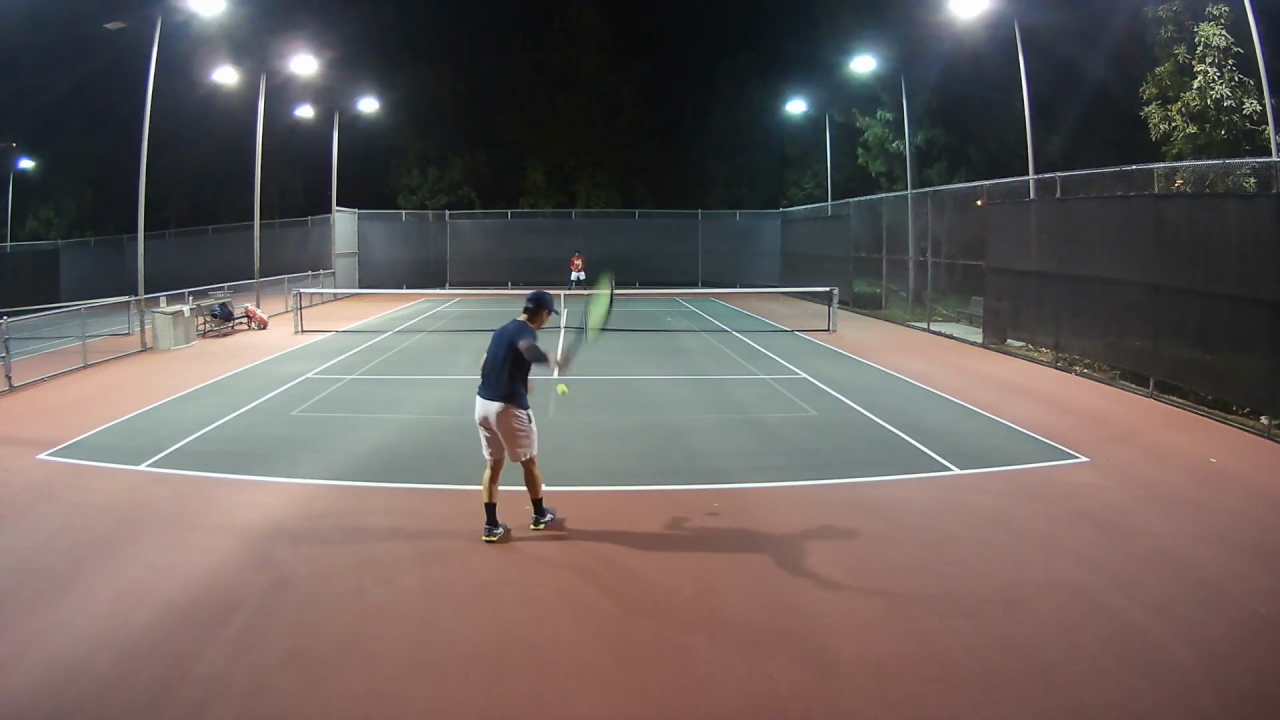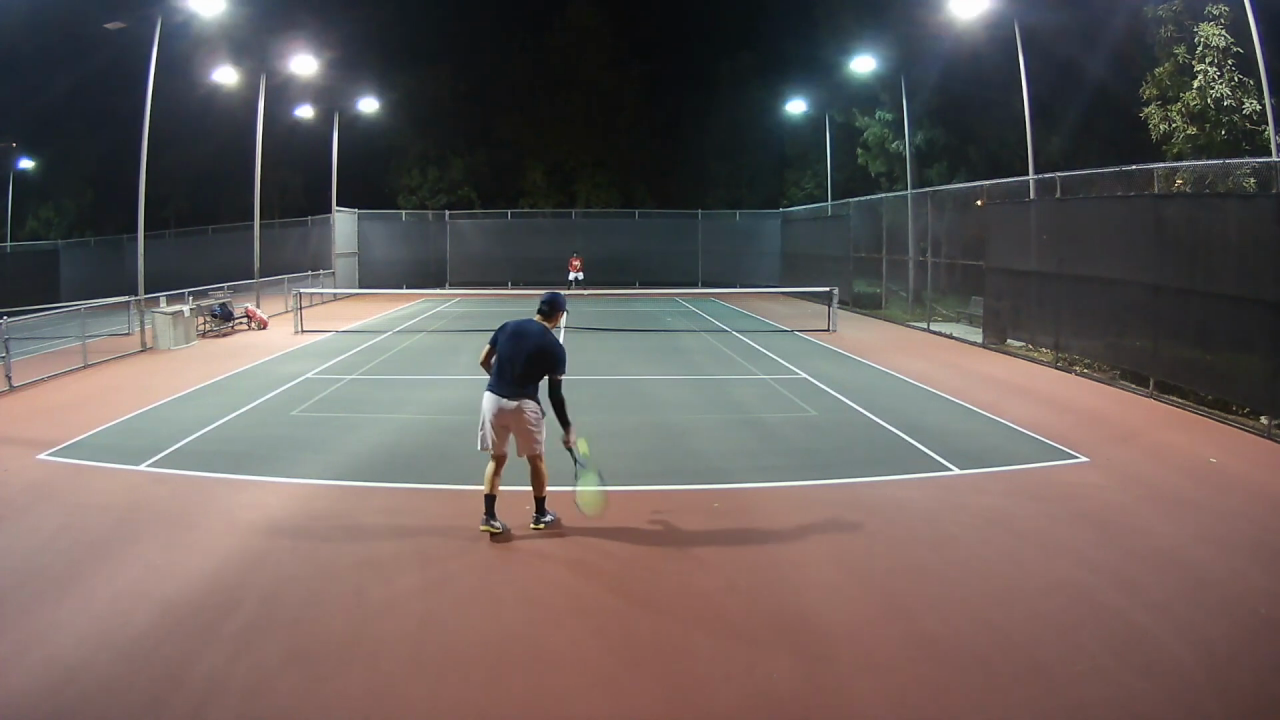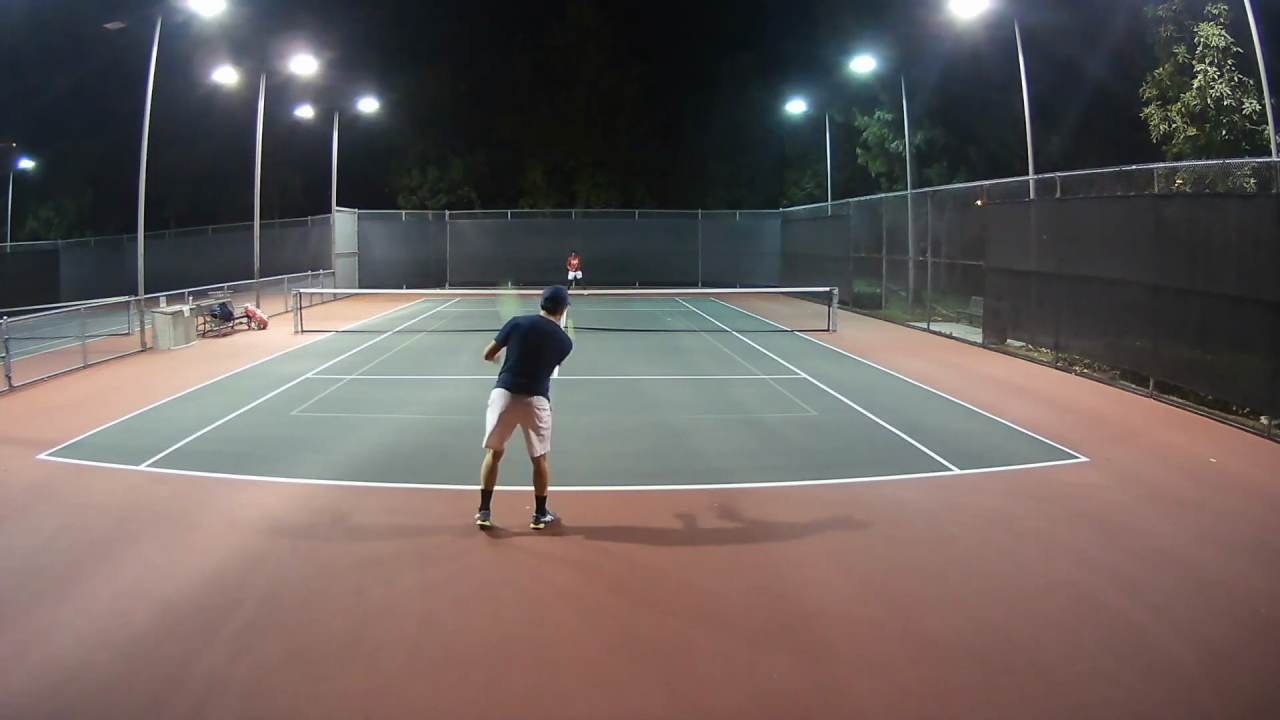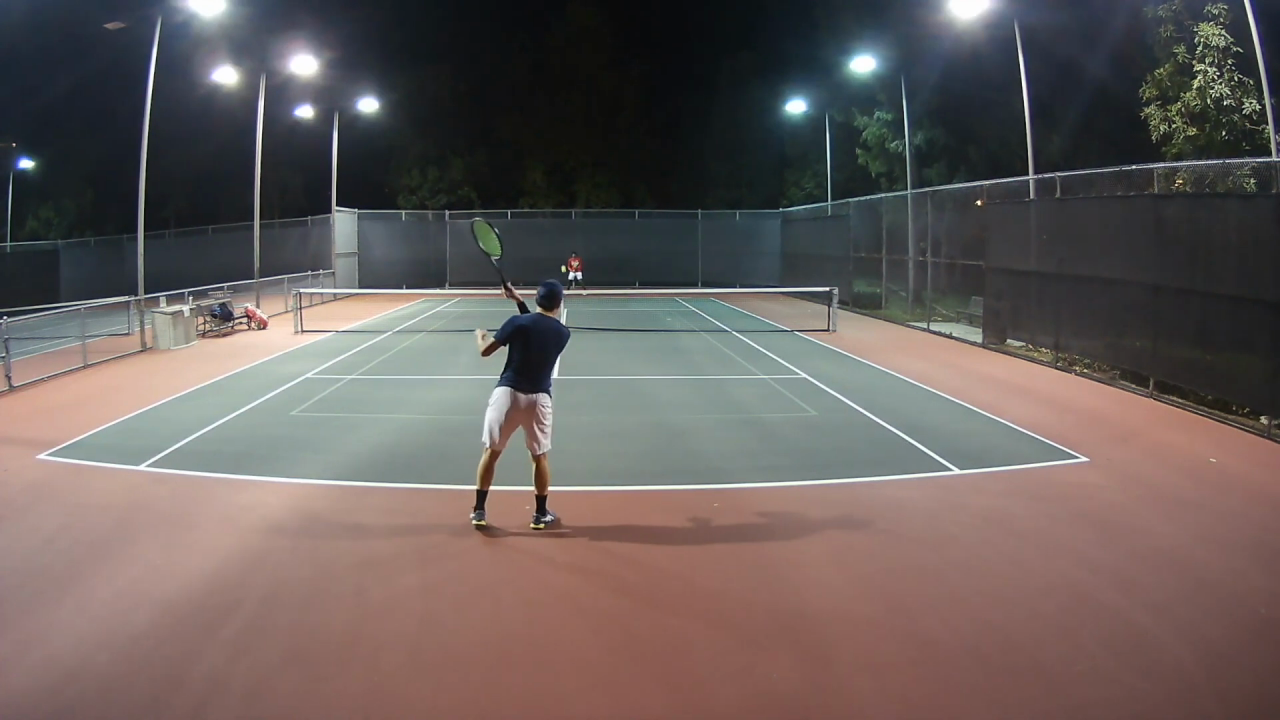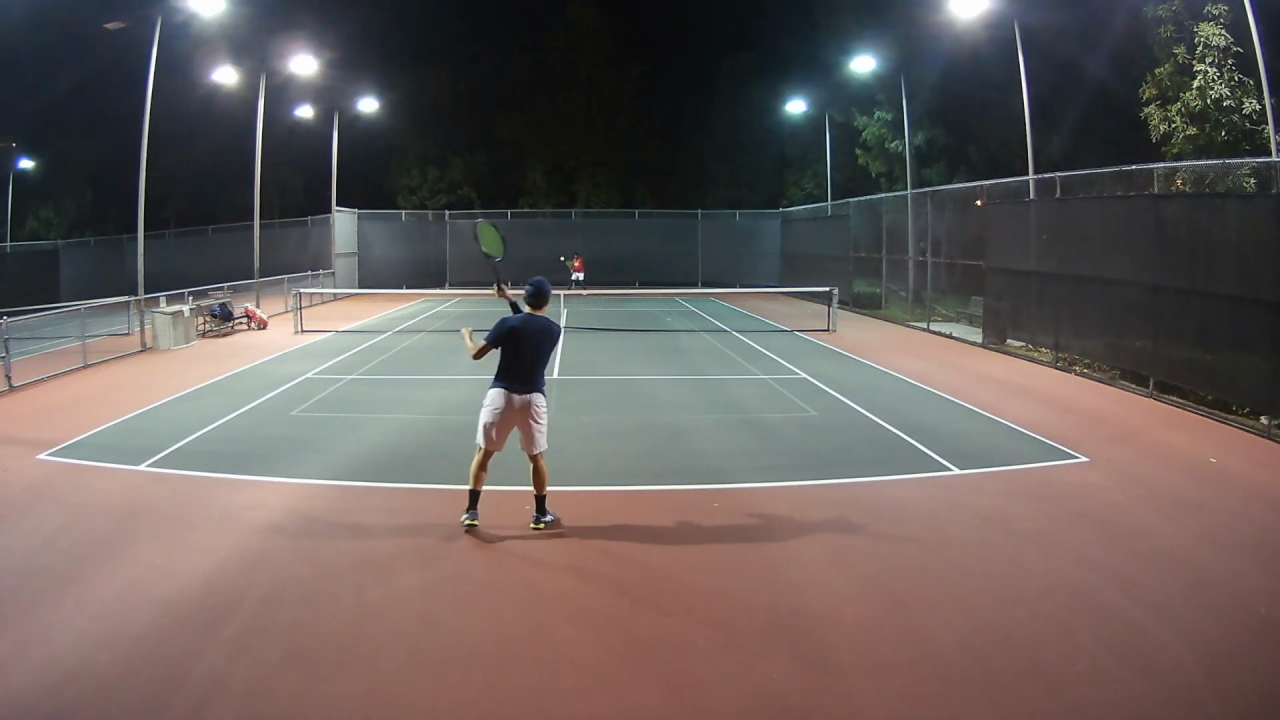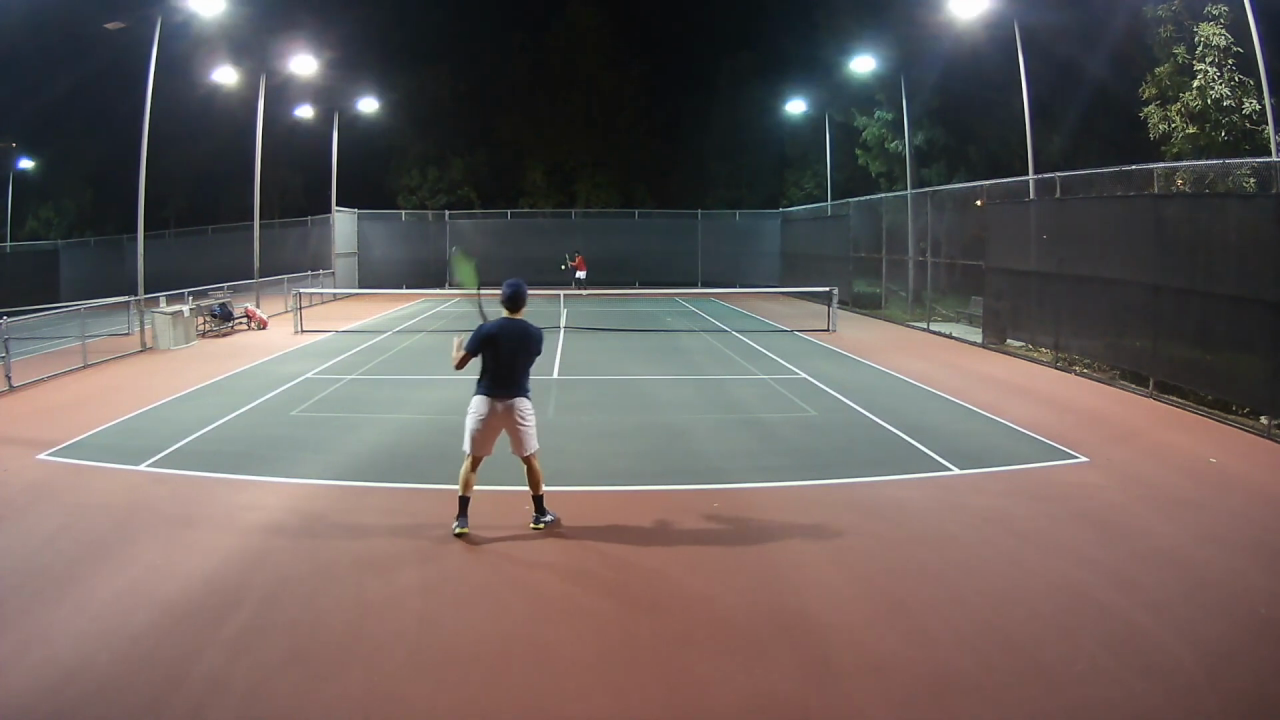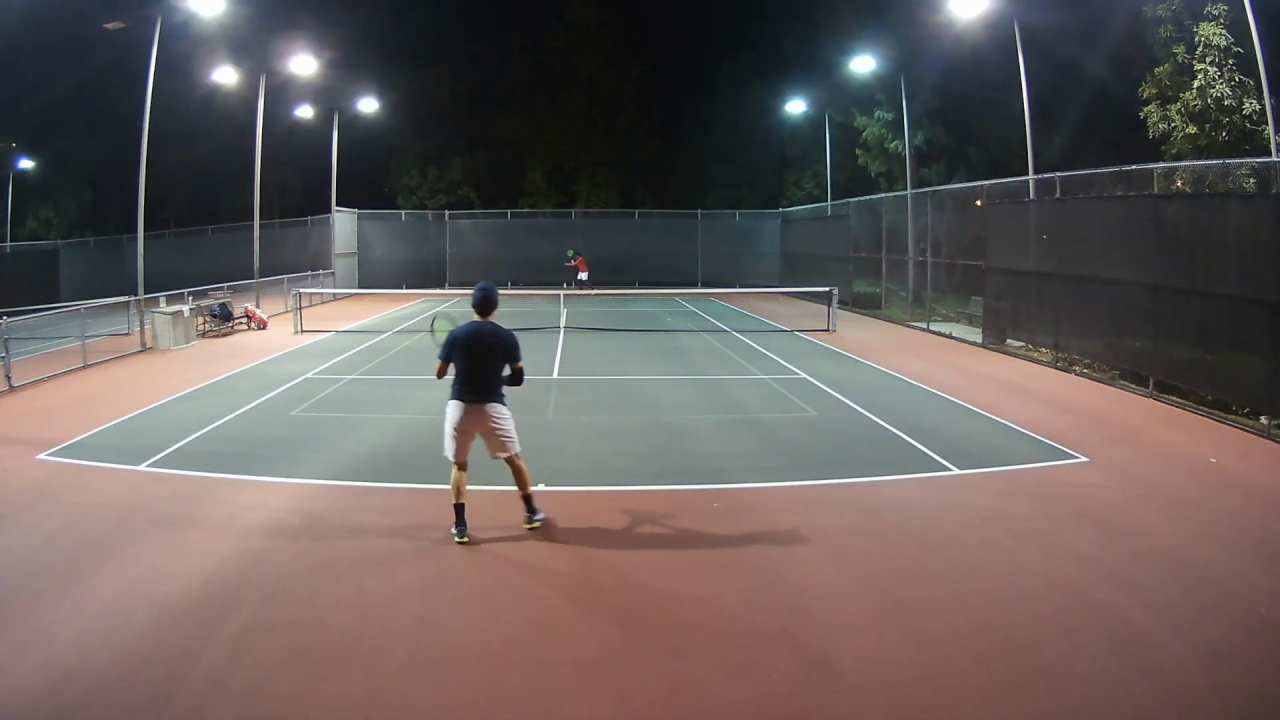
dt=0.2s
person 1, frame 1
left shoulder: (504, 330)
right shoulder: (526, 330)
right elbow: (528, 350)
right wrist: (549, 359)
left hip: (484, 403)
right hip: (509, 406)
left knee: (494, 464)
right knee: (529, 462)
left ankle: (491, 525)
right ankle: (539, 515)
person 1, frame 2
left shoulder: (509, 327)
right shoulder: (554, 347)
left elbow: (484, 361)
right elbow: (555, 393)
right wrist: (567, 429)
left hip: (492, 399)
right hip: (523, 404)
left knee: (497, 458)
right knee: (536, 459)
left ankle: (489, 516)
right ankle: (540, 514)
person 1, frame 3
left shoulder: (518, 323)
right shoulder: (564, 342)
left elbow: (488, 355)
left wrist: (501, 361)
left hip: (503, 395)
right hip: (535, 400)
left knee: (494, 453)
right knee: (540, 458)
left ankle: (484, 511)
right ankle: (540, 514)
person 1, frame 4
left shoulder: (518, 322)
right shoulder: (563, 333)
left elbow: (485, 351)
left wrist: (479, 336)
right wrist: (519, 300)
left hip: (507, 393)
right hip: (539, 398)
left knee: (491, 452)
right knee: (540, 457)
left ankle: (479, 511)
right ankle: (541, 514)
person 1, frame 5
left shoulder: (508, 324)
right shoulder: (554, 330)
left elbow: (477, 354)
left wrist: (466, 336)
right wrist: (510, 300)
left hip: (501, 394)
right hip: (533, 398)
left knee: (483, 453)
right knee: (537, 457)
left ankle: (472, 511)
right ankle: (541, 514)
person 1, frame 6
left shoulder: (486, 330)
right shoulder: (535, 334)
left elbow: (458, 364)
left wrist: (456, 347)
left hip: (486, 401)
right hip: (518, 403)
left knee: (472, 460)
right knee: (530, 458)
left ankle: (462, 519)
right ankle: (540, 514)
person 1, frame 7
left shoulder: (456, 335)
right shoulder: (507, 338)
left elbow: (440, 374)
right elbow: (518, 380)
left hip: (460, 406)
right hip: (493, 407)
left knee: (459, 466)
right knee: (514, 459)
left ankle: (460, 525)
right ankle: (531, 513)
